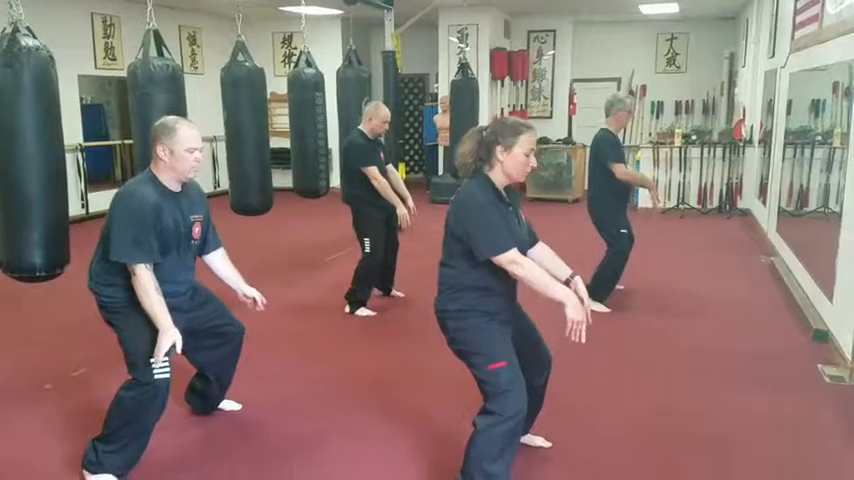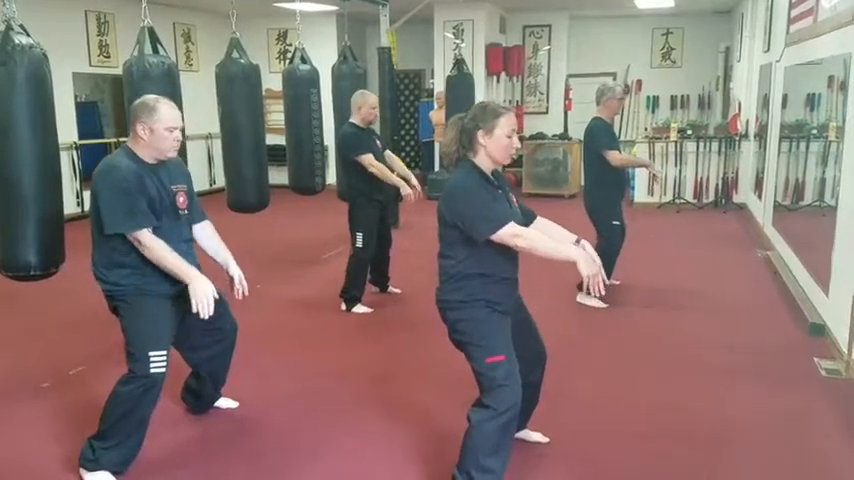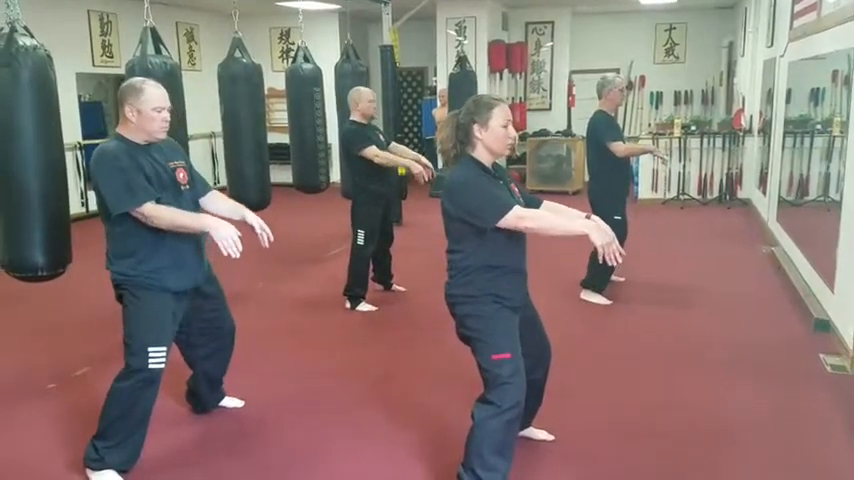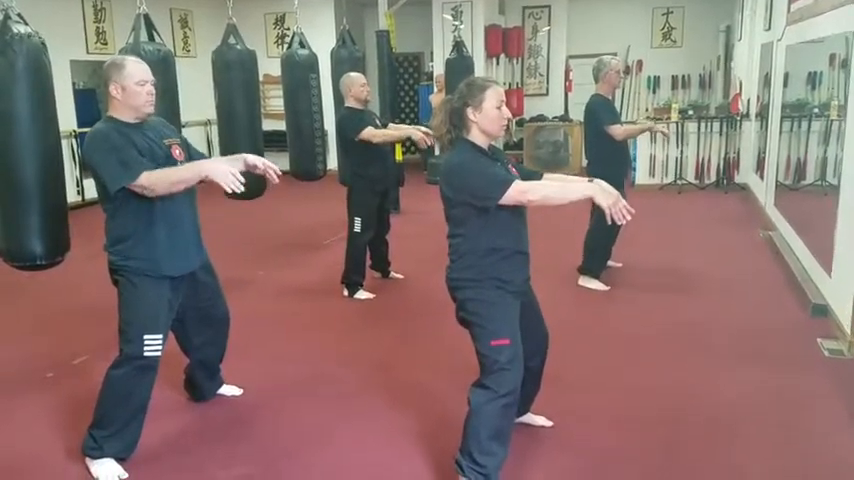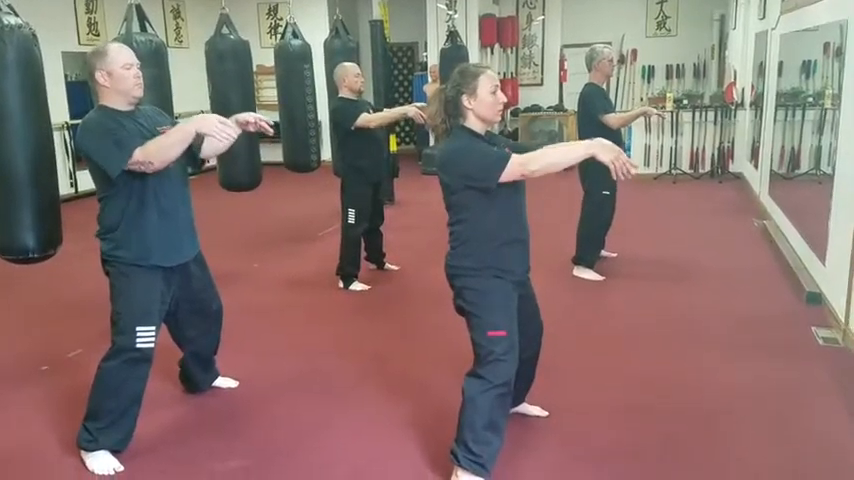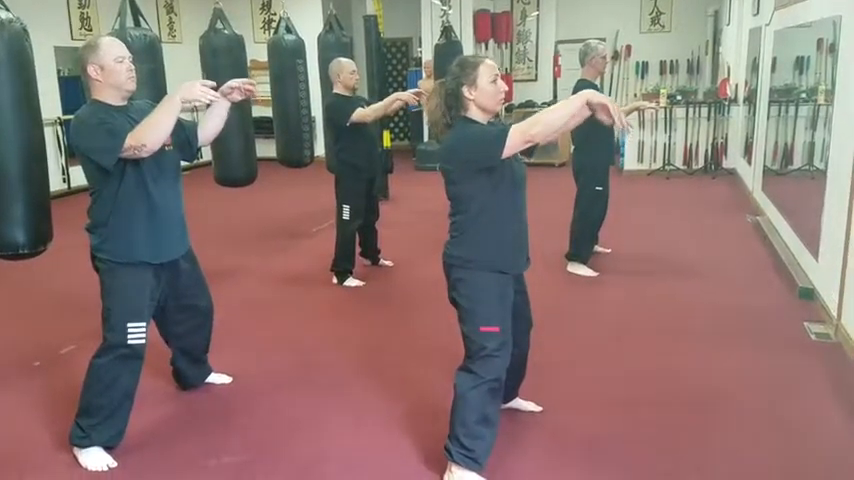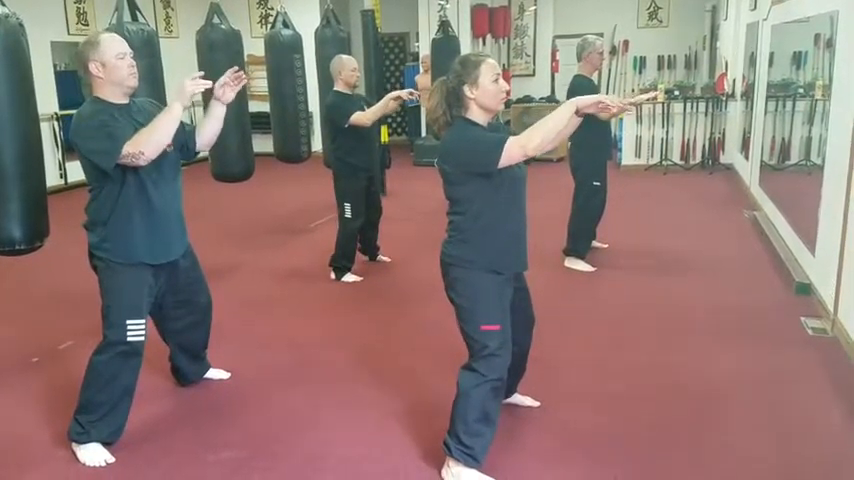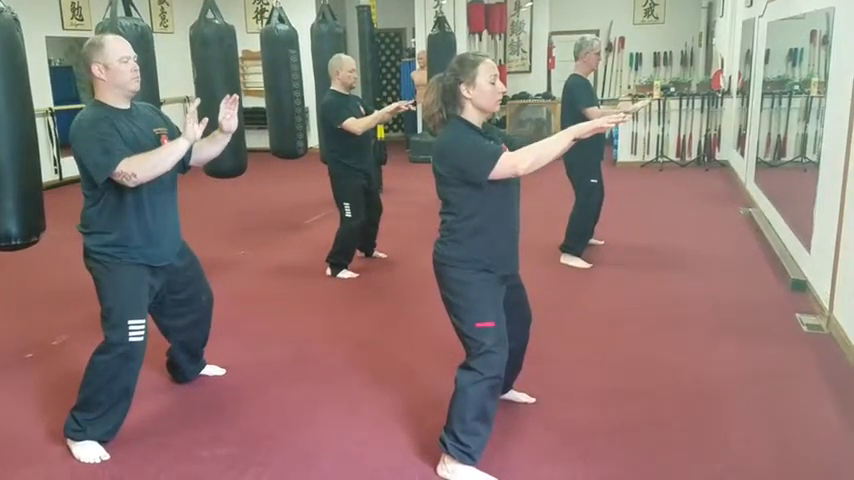
dt=0.5s
person 1, frame 1
left shoulder: (193, 193)
right shoulder: (138, 200)
left elbow: (211, 249)
right elbow: (140, 272)
left wrist: (241, 286)
right wrist: (166, 327)
left hip: (181, 291)
right hip: (127, 297)
left knee: (228, 332)
right knee: (153, 378)
left ankle: (204, 398)
person 1, frame 2
left shoulder: (175, 168)
right shoulder: (116, 173)
left elbow: (199, 222)
right elbow: (143, 239)
left wrist: (229, 261)
right wrist: (193, 277)
left hip: (184, 277)
right hip: (137, 286)
left knee: (221, 330)
right knee: (148, 372)
left ankle: (202, 397)
person 1, frame 3
left shoulder: (170, 148)
right shoulder: (111, 158)
left elbow: (204, 195)
right elbow: (149, 212)
left wrist: (244, 213)
right wrist: (210, 225)
left hip: (193, 271)
right hip: (147, 281)
left knee: (218, 332)
right knee: (145, 368)
left ankle: (206, 396)
person 1, frame 4
left shoulder: (162, 127)
right shoulder: (103, 139)
left elbow: (197, 169)
right elbow: (149, 183)
left wrist: (239, 160)
right wrist: (207, 166)
left hip: (189, 256)
right hip: (143, 267)
left knee: (212, 321)
right knee: (139, 356)
left ankle: (205, 383)
person 1, frame 5
left shoulder: (154, 115)
right shoulder: (96, 127)
left elbow: (199, 152)
right elbow: (146, 160)
left wrist: (233, 126)
right wrist: (195, 124)
left hip: (181, 247)
right hip: (135, 257)
left knee: (204, 314)
right knee: (133, 348)
left ankle: (200, 375)
right ankle: (96, 442)
person 1, frame 6
left shoulder: (146, 109)
right shoulder: (89, 122)
left elbow: (197, 139)
right elbow: (140, 145)
left wrist: (222, 101)
right wrist: (178, 98)
left hip: (172, 244)
right hip: (125, 255)
left knee: (194, 312)
right knee: (123, 345)
left ankle: (193, 372)
right ankle: (88, 438)
person 1, frame 7
left shoulder: (148, 108)
right shoulder: (90, 120)
left elbow: (196, 144)
right elbow: (139, 152)
left wrist: (219, 103)
right wrist: (179, 102)
left hip: (171, 243)
right hip: (124, 254)
left knee: (194, 309)
right knee: (123, 342)
left ankle: (191, 368)
right ankle: (87, 433)
person 1, frame 8
left shoulder: (150, 114)
right shoulder: (90, 124)
left elbow: (191, 159)
right elbow: (130, 173)
left wrist: (223, 133)
right wrist: (184, 138)
left hip: (167, 245)
right hip: (119, 254)
left knee: (196, 304)
right knee: (125, 342)
left ankle: (188, 365)
right ankle: (84, 431)
person 2, frame 1
left shoulder: (507, 195)
right shoulder: (473, 202)
left elbow: (534, 246)
right elbow: (513, 262)
left wrist: (572, 279)
right wrist: (565, 297)
left hip: (500, 305)
right hip: (470, 313)
left knee: (537, 364)
right knee: (508, 399)
left ankle: (515, 432)
person 2, frame 2
left shoulder: (495, 180)
right shoulder: (463, 188)
left elbow: (534, 221)
right elbow: (516, 237)
left wrist: (579, 242)
right wrist: (577, 255)
left hip: (502, 295)
right hip: (471, 303)
left knee: (532, 359)
right knee: (502, 391)
left ankle: (513, 426)
person 2, frame 3
left shoulder: (496, 174)
right shoulder: (464, 182)
left elbow: (541, 205)
right elbow: (524, 220)
left wrist: (589, 217)
right wrist: (587, 227)
left hip: (509, 291)
right hip: (480, 299)
left knee: (536, 357)
right knee: (506, 387)
left ankle: (517, 424)
person 2, frame 4
left shoulder: (493, 157)
right shoulder: (461, 165)
left elbow: (541, 178)
right elbow: (527, 193)
left wrist: (593, 184)
right wrist: (592, 189)
left hip: (510, 276)
right hip: (481, 284)
left knee: (534, 344)
right knee: (502, 371)
left ankle: (516, 410)
person 2, frame 5
left shoulder: (491, 142)
right shoulder: (459, 151)
left elbow: (537, 153)
right elbow: (528, 167)
left wrist: (593, 146)
right wrist: (592, 147)
left hip: (508, 266)
right hip: (480, 273)
left knee: (528, 335)
right knee: (497, 361)
left ankle: (510, 400)
person 2, frame 6
left shoulder: (491, 132)
right shoulder: (462, 140)
left elbow: (545, 134)
right elbow: (532, 132)
left wrist: (588, 106)
right wrist: (585, 97)
left hip: (503, 261)
right hip: (476, 267)
left knee: (517, 333)
right knee: (487, 355)
left ankle: (504, 395)
person 2, frame 7
left shoulder: (491, 133)
right shoulder: (460, 141)
left elbow: (542, 144)
right elbow: (527, 146)
left wrist: (580, 112)
right wrist: (574, 103)
left hip: (502, 262)
right hip: (474, 267)
left knee: (519, 329)
right knee: (490, 353)
left ankle: (502, 391)
person 2, frame 8
left shoulder: (488, 134)
right shoulder: (455, 142)
left elbow: (525, 154)
right elbow: (519, 164)
left wrist: (582, 131)
right wrist: (577, 130)
left hip: (496, 260)
right hip: (466, 267)
left knee: (516, 324)
right knee: (487, 351)
left ankle: (499, 388)
person 3, frame 1
left shoulder: (611, 138)
right shoulder: (604, 139)
left elbow: (624, 171)
right elbow: (621, 173)
left wrist: (645, 183)
right wrist: (650, 185)
left hip: (612, 203)
right hip: (604, 204)
left knee: (626, 242)
right knee: (619, 248)
left ankle: (605, 280)
right ankle: (592, 296)
person 3, frame 2
left shoulder: (604, 126)
right shoulder: (597, 127)
left elbow: (614, 159)
right elbow: (615, 159)
left wrist: (640, 165)
right wrist: (645, 163)
left hip: (608, 194)
right hip: (600, 196)
left knee: (616, 236)
right knee: (609, 240)
left ankle: (601, 275)
right ankle: (586, 291)
person 3, frame 3
left shoulder: (607, 119)
right shoulder: (600, 121)
right elbow: (620, 150)
left wrist: (639, 159)
right wrist: (650, 148)
left hip: (613, 188)
right hip: (604, 190)
left knee: (617, 232)
left ankle: (604, 273)
right ankle: (590, 287)
person 3, frame 4
left shoulder: (605, 102)
right shoulder: (597, 104)
right elbow: (618, 133)
right wrist: (649, 126)
left hip: (611, 171)
right hip: (602, 173)
right knee: (602, 220)
left ankle: (601, 258)
right ankle: (587, 274)
person 3, frame 5
left shoulder: (598, 91)
right shoulder: (591, 93)
left elbow: (610, 122)
right elbow: (613, 122)
left wrist: (637, 116)
right wrist: (642, 110)
left hip: (603, 161)
right hip: (595, 163)
left knee: (604, 208)
right knee: (594, 209)
left ankle: (595, 248)
right ankle: (582, 263)
person 3, frame 6
left shoulder: (591, 87)
right shoulder: (584, 89)
left wrist: (628, 109)
right wrist: (635, 106)
left hip: (596, 157)
right hip: (588, 159)
left knee: (598, 203)
right knee: (588, 205)
left ankle: (589, 243)
right ankle: (575, 259)
person 3, frame 7
left shoulder: (587, 83)
right shoulder: (580, 84)
left elbow: (601, 111)
right elbow: (603, 113)
left wrist: (624, 104)
right wrist: (631, 102)
left hip: (593, 153)
right hip: (586, 154)
left knee: (595, 198)
right knee: (586, 200)
left ankle: (587, 239)
right ankle: (573, 255)
person 3, frame 8
left shoulder: (582, 83)
right shoulder: (576, 84)
left elbow: (594, 113)
right elbow: (595, 115)
left wrist: (617, 110)
right wrist: (626, 109)
left hip: (588, 152)
right hip: (579, 154)
left knee: (595, 195)
right knee: (586, 199)
left ankle: (585, 235)
right ankle: (570, 252)
person 4, frame 1
left shoulder: (376, 142)
right shoulder: (356, 144)
left elbow: (391, 171)
right elbow: (376, 179)
left wrist: (407, 198)
right wrist: (398, 205)
left hip: (382, 203)
right hip: (365, 206)
left knee: (391, 245)
right knee: (373, 253)
left ankle: (384, 286)
right ankle: (354, 302)
person 4, frame 2
left shoulder: (370, 132)
right shoulder: (349, 135)
left elbow: (389, 156)
right elbow: (372, 165)
left wrist: (410, 176)
right wrist: (401, 185)
left hip: (379, 198)
right hip: (362, 201)
left knee: (383, 243)
right knee: (363, 249)
left ankle: (380, 283)
right ankle: (350, 300)
person 4, frame 3
left shoulder: (372, 129)
right shoulder: (351, 132)
left elbow: (394, 147)
right elbow: (377, 156)
left wrist: (419, 158)
right wrist: (410, 164)
left hip: (382, 195)
right hip: (366, 198)
left knee: (384, 241)
right knee: (364, 246)
left ankle: (384, 280)
right ankle: (354, 298)
person 4, frame 4
left shoulder: (368, 114)
right shoulder: (347, 118)
left elbow: (390, 127)
right elbow: (375, 136)
left wrist: (416, 128)
right wrist: (410, 133)
left hip: (380, 182)
right hip: (362, 185)
left knee: (381, 228)
right knee: (360, 234)
left ankle: (382, 268)
right ankle: (351, 285)
person 4, frame 5
left shoulder: (363, 104)
right shoulder: (341, 109)
left elbow: (385, 115)
right elbow: (372, 122)
left wrist: (409, 108)
right wrist: (405, 111)
left hip: (373, 173)
right hip: (356, 176)
left knee: (375, 220)
right knee: (354, 225)
left ankle: (377, 259)
right ankle: (347, 277)
person 4, frame 6
left shoulder: (357, 100)
right shoulder: (335, 105)
left elbow: (385, 111)
right elbow: (368, 115)
left wrist: (403, 98)
right wrist: (396, 96)
left hip: (368, 170)
right hip: (350, 173)
left knee: (370, 216)
right knee: (349, 221)
left ankle: (371, 255)
right ankle: (341, 273)
person 4, frame 7
left shoulder: (358, 98)
right shoulder: (335, 103)
left elbow: (384, 111)
right elbow: (366, 120)
left wrist: (398, 98)
right wrist: (389, 97)
left hip: (368, 168)
right hip: (349, 171)
left knee: (373, 212)
right knee: (352, 219)
left ankle: (370, 251)
right ankle: (339, 269)
person 4, frame 8
left shoulder: (354, 99)
right shoulder: (331, 103)
left elbow: (376, 118)
right elbow: (357, 127)
left wrist: (393, 110)
right wrist: (385, 110)
left hip: (365, 167)
right hip: (345, 171)
left knee: (373, 209)
right knee: (353, 218)
left ankle: (367, 248)
right ankle: (336, 265)
